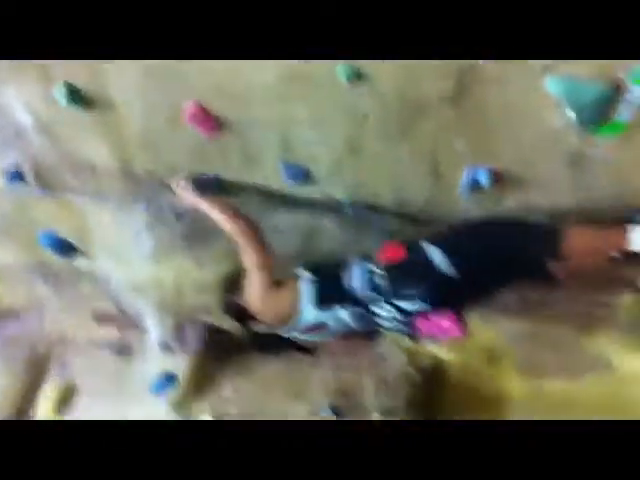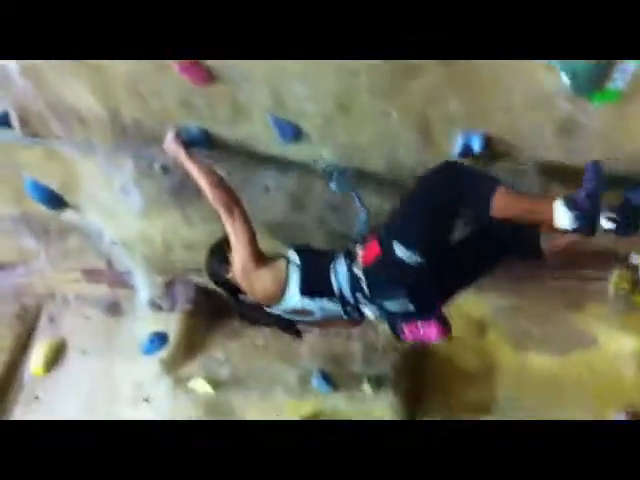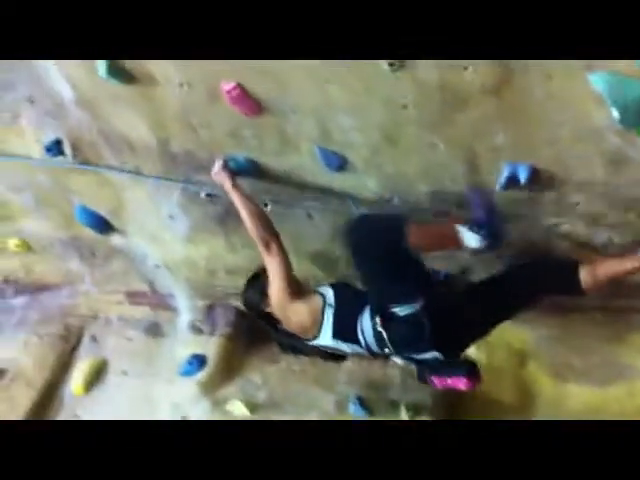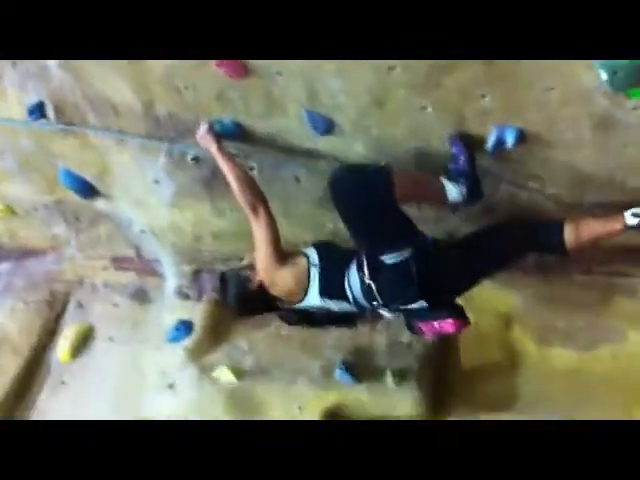
dt=0.3s
person 1, frame 1
left shoulder: (277, 319)
right shoulder: (269, 299)
right elbow: (247, 233)
right wrist: (195, 197)
left hip: (400, 310)
right hip: (399, 280)
left knee: (512, 259)
right knee: (513, 237)
person 1, frame 2
left shoulder: (269, 296)
right shoulder: (254, 276)
right elbow: (230, 207)
right wrist: (184, 155)
left hip: (391, 301)
right hip: (384, 273)
left knee: (502, 236)
right knee: (450, 178)
left ankle: (592, 222)
right ankle: (566, 213)
person 1, frame 3
left shoulder: (306, 317)
right shoulder: (291, 309)
right elbow: (268, 242)
right wrist: (231, 184)
left hip: (421, 334)
right hip: (414, 327)
left knee: (539, 272)
right knee: (367, 229)
right ankle: (468, 234)
person 1, frame 4
left shoulder: (291, 295)
right shoulder: (276, 276)
right elbow: (255, 205)
right wrist: (215, 148)
left hip: (400, 289)
right hip: (398, 276)
left knee: (523, 231)
right knee: (349, 180)
right ankle: (453, 187)
